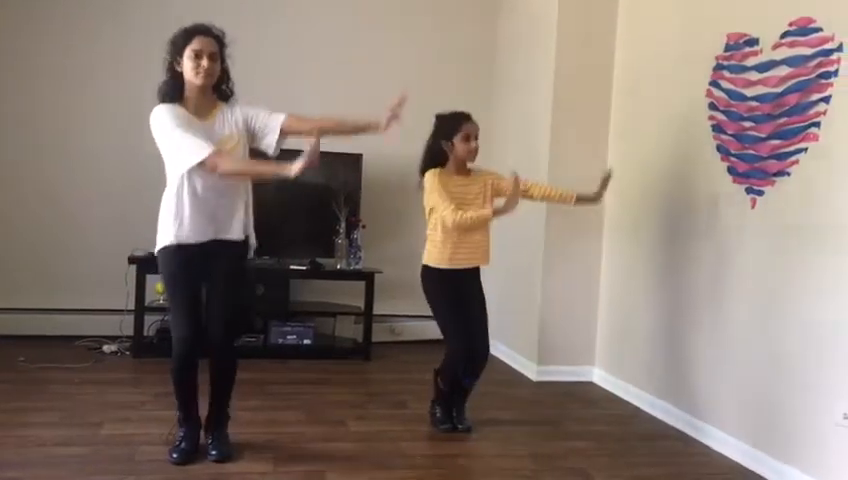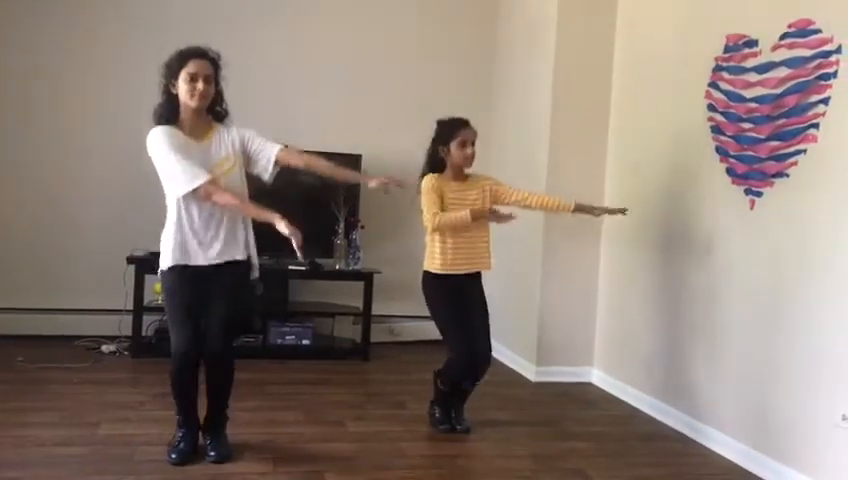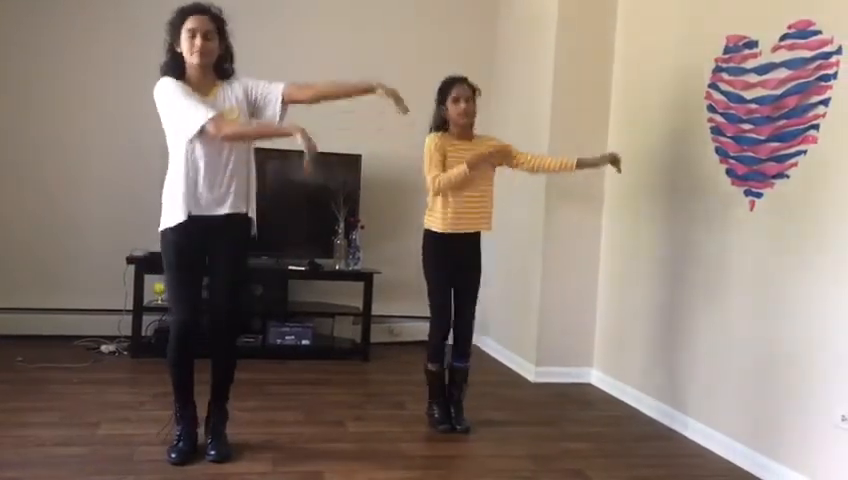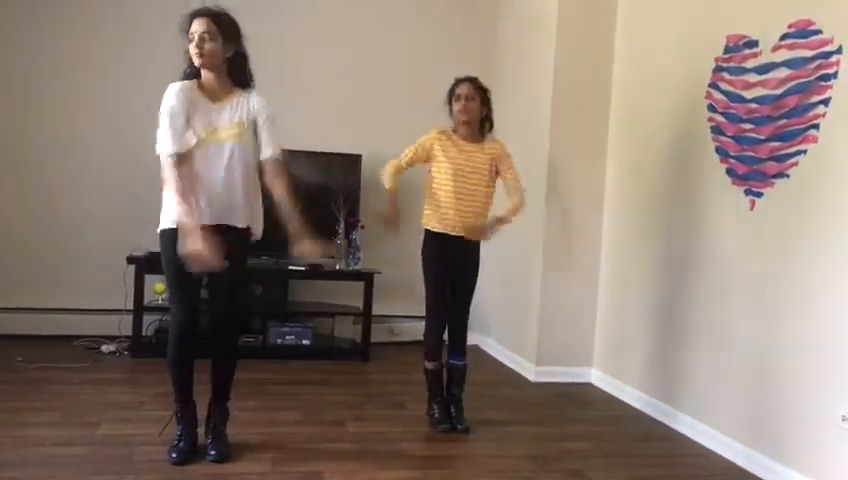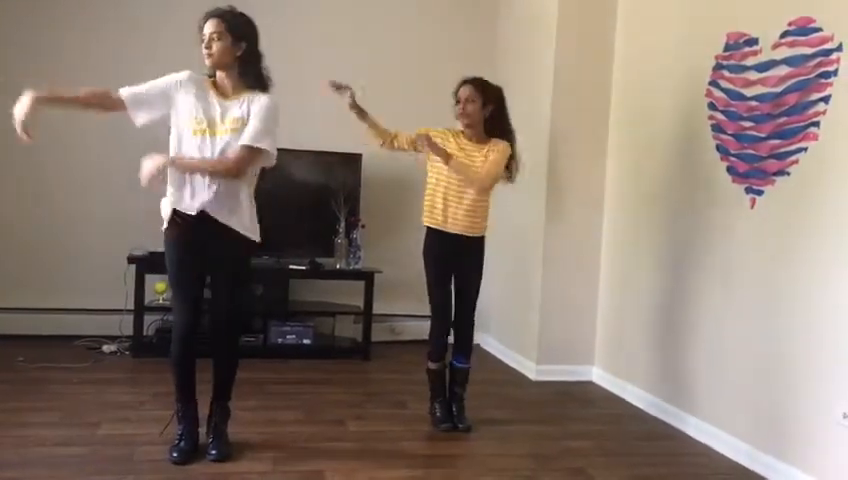
dt=0.3s
person 1, frame 1
left shoulder: (240, 114)
right shoulder: (165, 116)
left elbow: (303, 125)
right elbow: (218, 165)
left wrist: (374, 125)
right wrist: (288, 169)
left hip: (229, 239)
right hip: (181, 240)
left knee: (220, 337)
right knee: (187, 337)
left ankle: (217, 425)
right ankle: (187, 426)
person 1, frame 2
left shoulder: (235, 136)
right shoulder: (161, 139)
left elbow: (296, 158)
right elbow: (212, 193)
left wrist: (363, 180)
right wrist: (274, 219)
left hip: (231, 260)
right hip: (183, 260)
left knee: (218, 347)
right knee: (186, 348)
left ankle: (215, 427)
right ankle: (186, 428)
person 1, frame 3
left shoulder: (241, 89)
right shoulder: (168, 89)
left elbow: (302, 93)
right elbow: (220, 131)
left wrist: (372, 87)
right wrist: (291, 131)
left hip: (230, 219)
right hip: (183, 220)
left knee: (224, 322)
right knee: (184, 323)
left ankle: (216, 423)
right ankle: (185, 424)
person 1, frame 4
left shoulder: (252, 103)
right shoulder: (179, 95)
left elbow: (272, 168)
right elbow: (174, 167)
left wrist: (298, 230)
right wrist: (192, 229)
left hip: (232, 228)
right hip: (182, 226)
left knee: (224, 327)
right knee: (183, 325)
left ankle: (217, 424)
right ankle: (185, 425)
person 1, frame 5
left shoulder: (262, 104)
right shoulder: (185, 87)
left elbow: (236, 166)
right elbow: (110, 100)
left wrist: (170, 163)
right wrist: (40, 97)
left hip: (232, 226)
right hip: (184, 220)
left knee: (224, 327)
right knee: (184, 325)
left ankle: (218, 423)
right ankle: (186, 424)
person 2, frame 1
left shoulder: (486, 179)
right shoulder: (434, 178)
left elbow: (533, 191)
right elbow: (452, 219)
left wrist: (587, 197)
right wrist: (499, 209)
left hip: (469, 276)
right hip: (438, 274)
left knee: (479, 351)
right knee: (459, 348)
left ankle: (457, 404)
right ankle: (440, 403)
person 2, frame 2
left shoulder: (485, 185)
right shoulder: (432, 182)
left elbow: (531, 199)
right elbow: (434, 222)
left wrist: (588, 209)
right wrist: (478, 214)
left hip: (471, 281)
right hip: (439, 280)
left knee: (482, 355)
right knee: (461, 352)
left ankle: (456, 405)
right ankle: (439, 403)
person 2, frame 3
left shoulder: (489, 144)
right shoulder: (436, 141)
left elbow: (536, 162)
right elbow: (435, 183)
left wrist: (590, 161)
right wrist: (474, 162)
left hip: (470, 243)
right hip: (438, 240)
left knee: (465, 324)
right knee: (441, 322)
left ankle: (455, 401)
right ankle: (436, 402)
person 2, frame 4
left shoulder: (496, 149)
right shoulder: (437, 140)
left elbow: (517, 192)
right elbow: (393, 167)
left wrist: (497, 220)
right wrist: (391, 199)
left hip: (470, 245)
right hip: (438, 240)
left knee: (459, 323)
right knee: (437, 321)
left ankle: (455, 401)
right ankle: (436, 401)
person 2, frame 5
left shoulder: (499, 149)
right shoulder: (441, 137)
left elbow: (481, 180)
right elbow: (390, 140)
left wrist: (443, 154)
right wrist: (357, 110)
left hip: (472, 244)
right hip: (438, 239)
left knee: (465, 324)
right knee: (441, 321)
left ankle: (457, 402)
right ankle: (437, 401)
